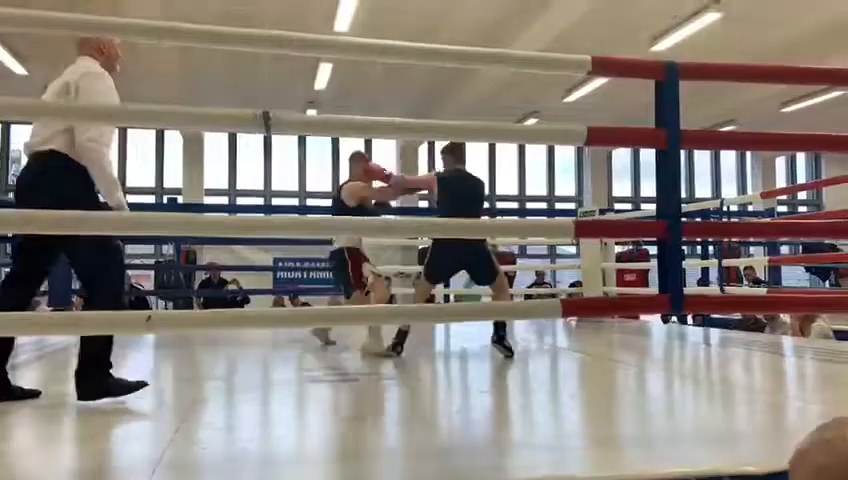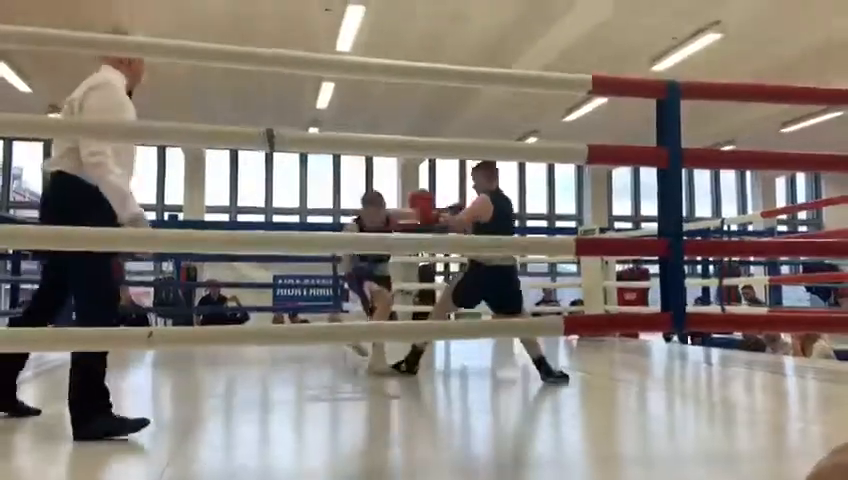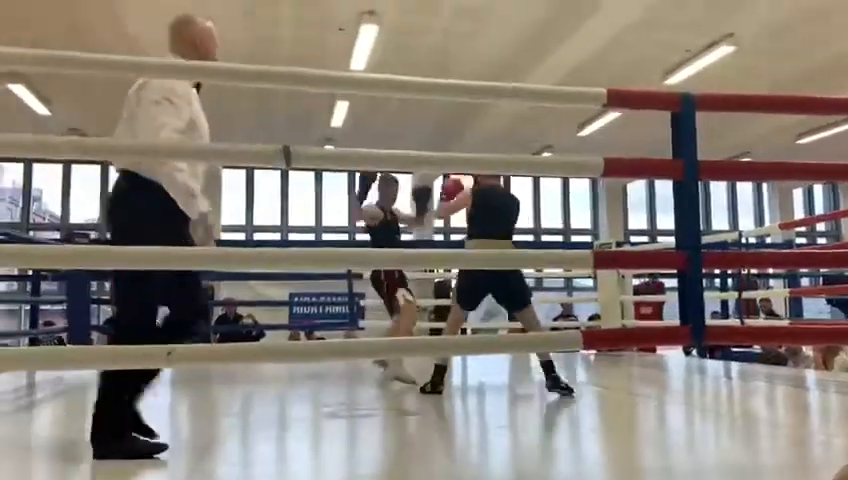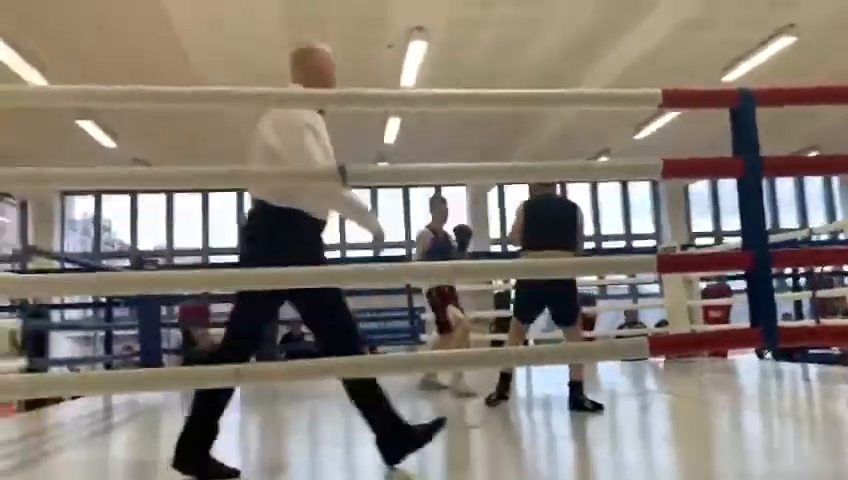
dt=0.3s
person 1, frame 1
left shoulder: (66, 80)
right shoulder: (94, 77)
right elbow: (91, 142)
right wrist: (116, 198)
left hip: (38, 178)
right hip: (65, 182)
right knee: (104, 276)
right ankle: (93, 374)
person 1, frame 2
left shoulder: (98, 90)
right shoulder: (108, 89)
right elbow: (96, 158)
left wrist: (119, 212)
right wrist: (131, 211)
left hip: (70, 203)
right hip: (80, 204)
left knee: (49, 300)
right knee: (99, 304)
right ankle: (91, 411)
person 1, frame 3
left shoulder: (181, 90)
right shoulder: (166, 83)
right elbow: (158, 153)
left wrist: (196, 212)
right wrist: (199, 209)
left hip: (163, 212)
right hip: (143, 207)
left knee: (189, 308)
right knee: (138, 316)
left ankle: (119, 402)
right ankle: (111, 430)
person 1, frame 4
left shoulder: (301, 114)
right shoulder: (292, 112)
right elbow: (321, 180)
right wrist: (371, 221)
left hip: (296, 237)
right hip: (279, 234)
left knee: (340, 334)
right knee: (243, 340)
left ankle: (392, 434)
person 2, frame 1
left shoulder: (438, 179)
right shoulder: (478, 185)
left elbow: (409, 182)
left hip: (445, 244)
right hip: (475, 245)
left knee: (421, 294)
right knee: (501, 287)
left ankle: (399, 341)
right ankle: (499, 334)
person 2, frame 2
left shoulder: (485, 200)
right shoulder: (505, 202)
left elbow: (458, 225)
left hip: (482, 269)
right hip: (506, 271)
left knee: (440, 310)
left ankle: (412, 361)
right ankle: (545, 368)
person 2, frame 3
left shoulder: (473, 194)
right shoulder: (514, 201)
left elbow: (442, 213)
left wrist: (447, 199)
left knee: (454, 321)
right knee: (530, 320)
left ankle: (437, 380)
right ankle: (551, 376)
person 2, frame 4
left shoulder: (526, 207)
right shoulder: (573, 209)
left elbow: (514, 240)
right elbow: (579, 247)
left hip: (530, 276)
right hip: (561, 276)
left knee: (517, 331)
right knee: (574, 334)
left ankle: (502, 387)
right ankle: (576, 394)
person 3, frame 1
left shoulder: (350, 189)
right shoulder: (353, 188)
right elbow: (388, 193)
left hip: (345, 251)
right hip: (345, 252)
left knee: (356, 298)
right knee: (381, 288)
left ankle: (323, 327)
right ankle: (373, 342)
person 3, frame 2
left shoulder: (389, 218)
right shoulder: (353, 229)
right elbow: (346, 263)
right wrist: (354, 272)
left hip: (382, 273)
right hip: (361, 275)
left knee: (381, 312)
right knee: (384, 301)
right ankle: (377, 360)
person 3, frame 3
left shoulder: (393, 213)
right shoulder: (375, 211)
left elbow: (416, 221)
right elbow: (357, 214)
right wrist: (362, 195)
left hip: (394, 270)
right hip: (383, 272)
left knee: (402, 316)
right knee: (410, 311)
right ankle: (396, 364)
person 3, frame 4
left shoulder: (446, 236)
right shoulder: (426, 235)
left elbow: (455, 260)
right elbow: (419, 262)
right wrist: (429, 258)
left hip: (447, 287)
right hip: (437, 289)
left knee: (447, 336)
right knee: (462, 328)
left ankle: (429, 378)
right ankle: (457, 381)
